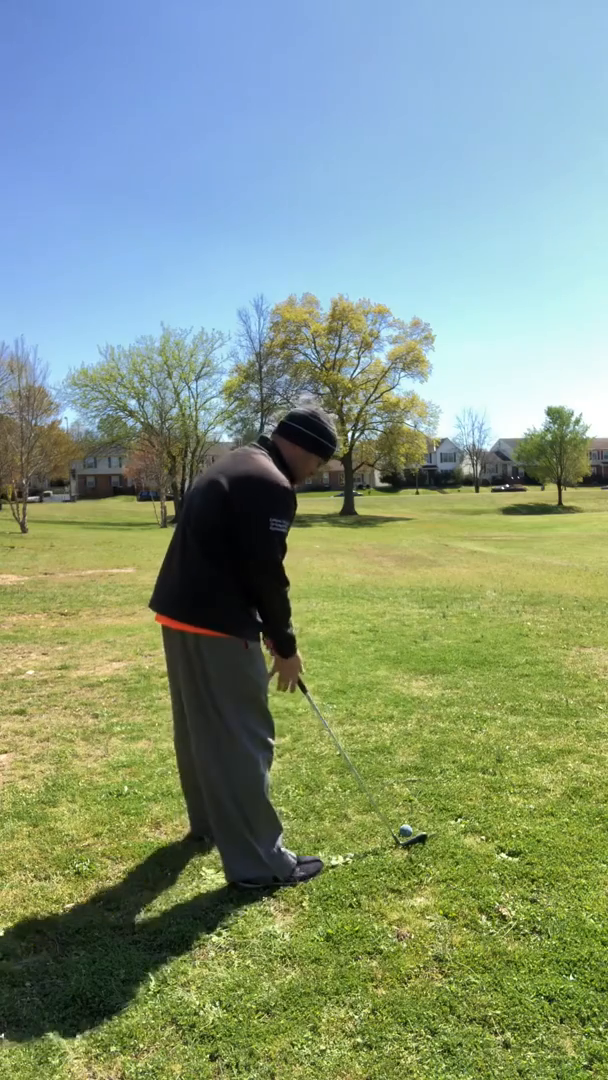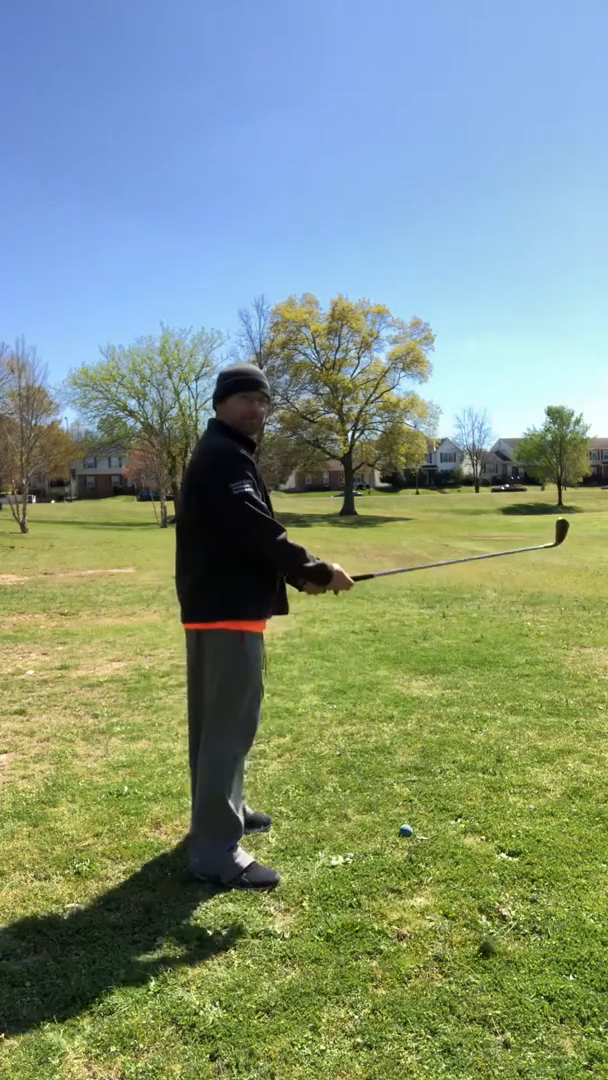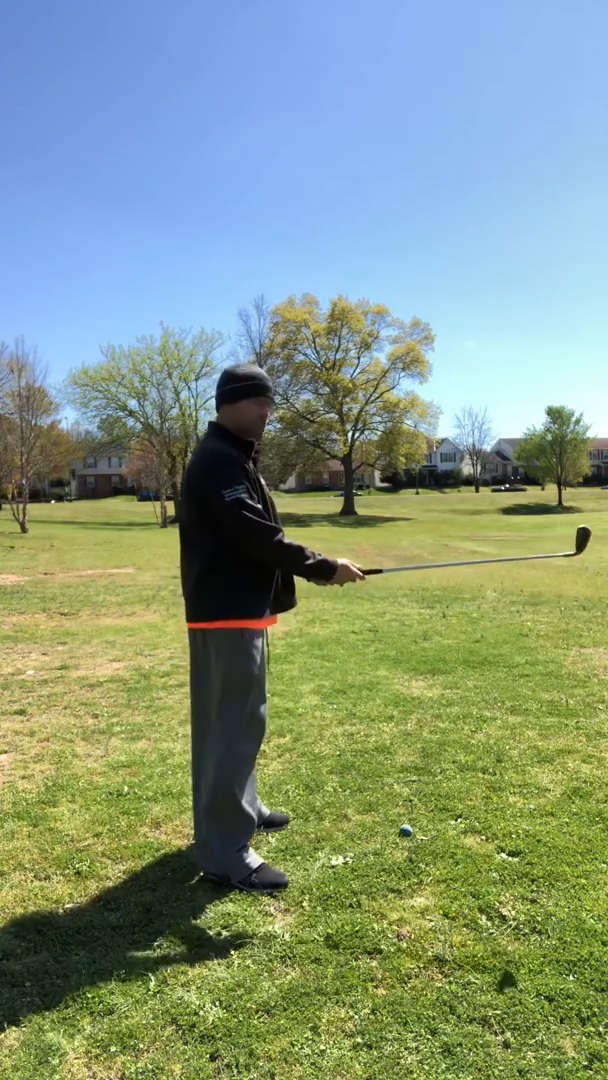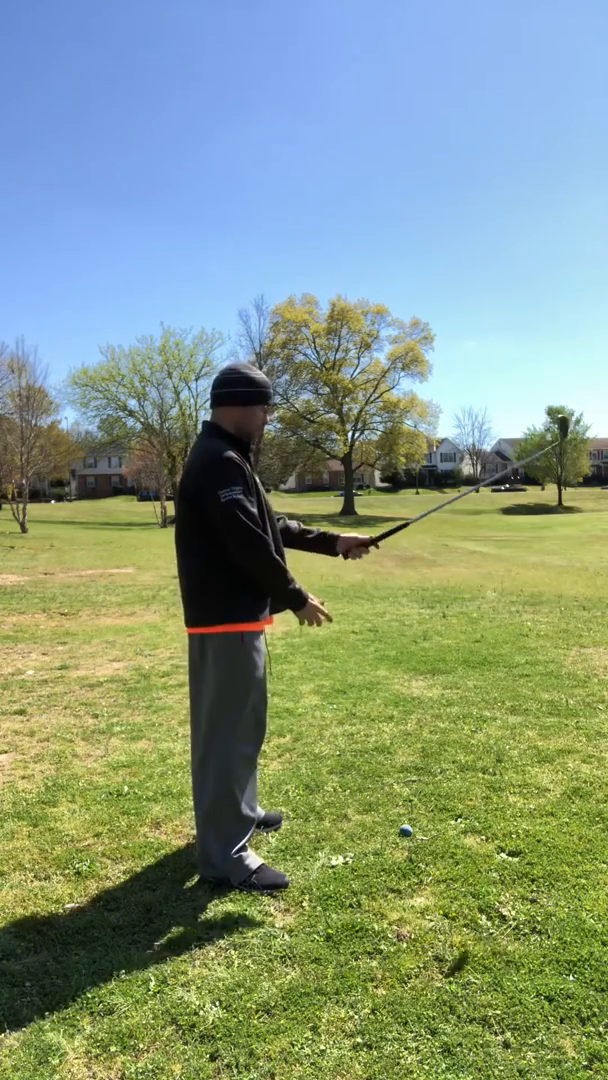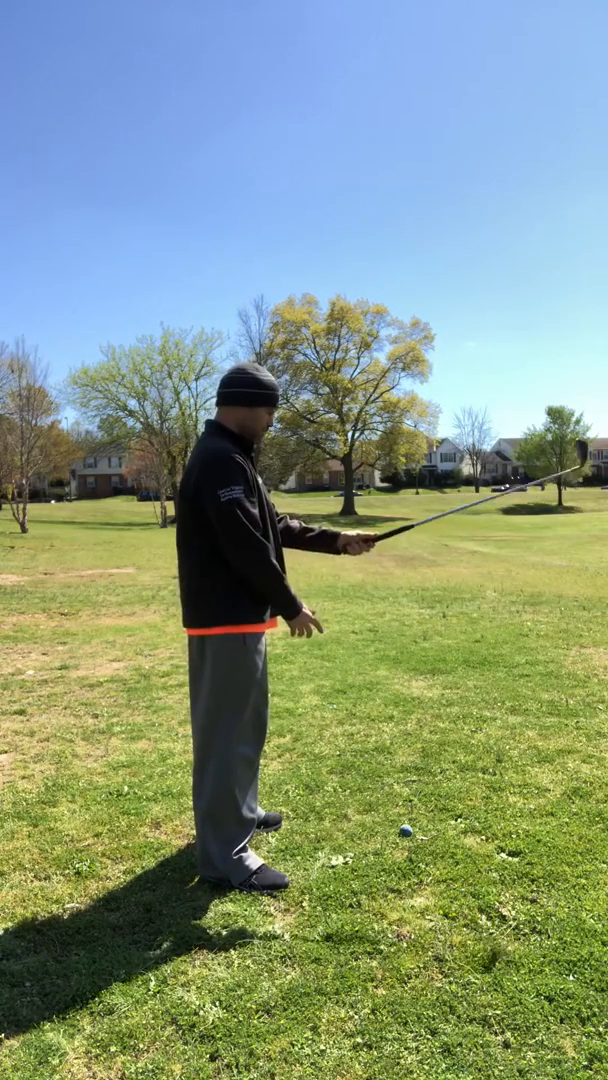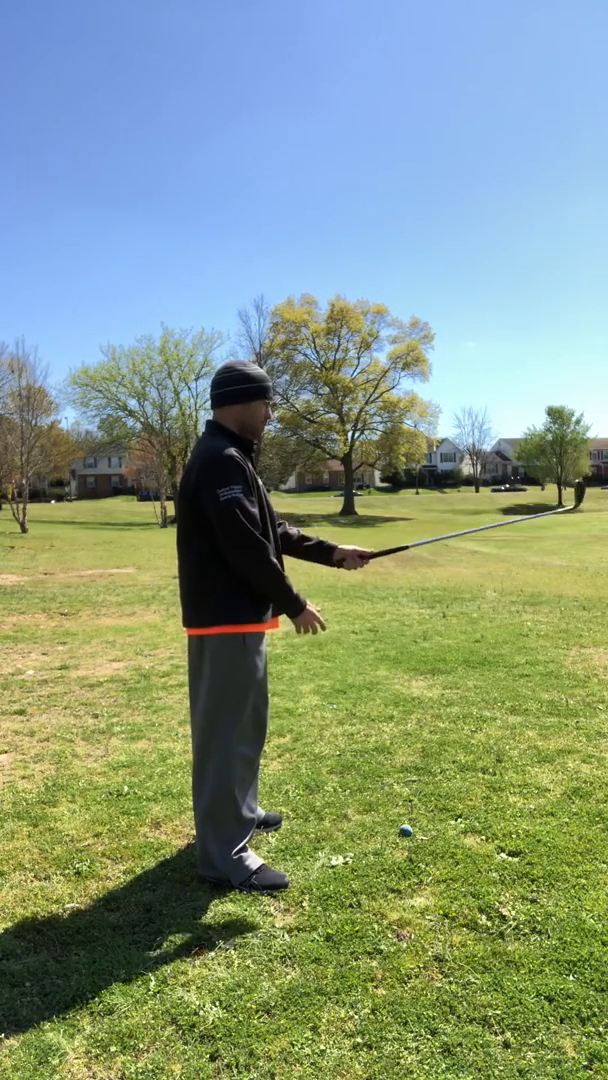
dt=0.7s
person 1, frame 1
left shoulder: (234, 466)
right shoulder: (271, 485)
right elbow: (265, 570)
left wrist: (269, 629)
right wrist: (286, 645)
left hip: (182, 611)
right hip: (216, 621)
left knee: (201, 727)
right knee: (241, 739)
left ankle: (208, 818)
right ankle: (257, 860)
person 1, frame 2
left shoulder: (224, 454)
right shoulder: (225, 456)
left elbow: (248, 536)
right elbow: (259, 532)
left wrist: (299, 574)
right wrist: (317, 570)
left hip: (224, 605)
right hip: (225, 610)
left knee: (229, 720)
right knee: (227, 726)
left ankle: (223, 811)
right ankle: (216, 852)
person 1, frame 3
left shoulder: (237, 458)
right shoulder: (219, 460)
left elbow: (259, 535)
right elbow: (256, 536)
left wrist: (314, 567)
right wrist: (323, 567)
left hip: (238, 608)
right hip: (227, 613)
left knee: (237, 719)
right knee: (235, 724)
left ankle: (241, 807)
right ankle: (225, 851)
person 1, frame 4
left shoulder: (225, 458)
right shoulder: (220, 463)
left elbow: (270, 525)
right elbow: (250, 545)
left wrist: (333, 542)
right wrist: (297, 599)
left hip: (232, 613)
right hip: (228, 617)
left knee: (239, 723)
right knee: (230, 728)
left ankle: (236, 812)
right ankle: (224, 853)
person 1, frame 5
left shoulder: (229, 458)
right shoulder: (220, 461)
left elbow: (273, 526)
right elbow: (248, 547)
left wrist: (335, 540)
right wrist: (291, 606)
left hip: (237, 615)
right hip: (227, 620)
left knee: (242, 724)
right knee: (228, 730)
left ankle: (238, 813)
right ankle: (224, 854)
person 1, frame 6
left shoulder: (231, 457)
right shoulder: (221, 462)
left elbow: (271, 530)
right elbow: (247, 547)
left wrist: (331, 552)
right wrist: (294, 605)
left hip: (238, 613)
right hip: (227, 618)
left knee: (243, 724)
right knee: (227, 731)
left ankle: (239, 813)
right ankle: (224, 854)
